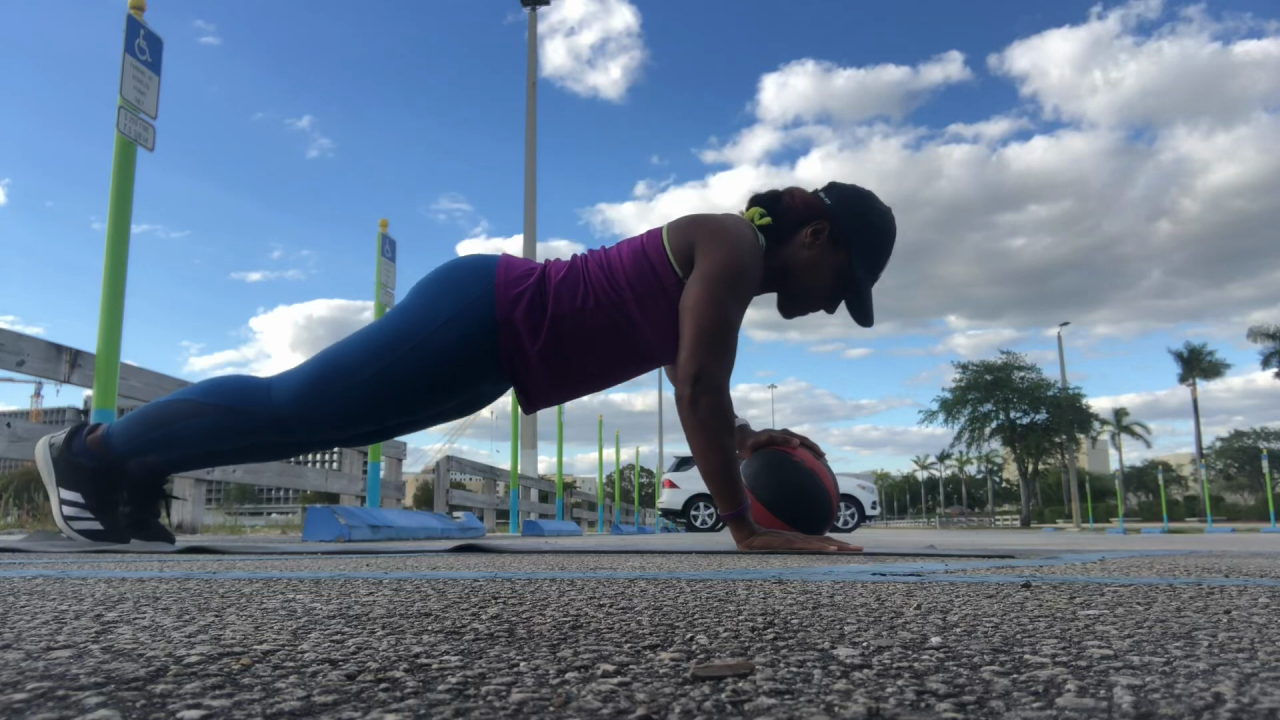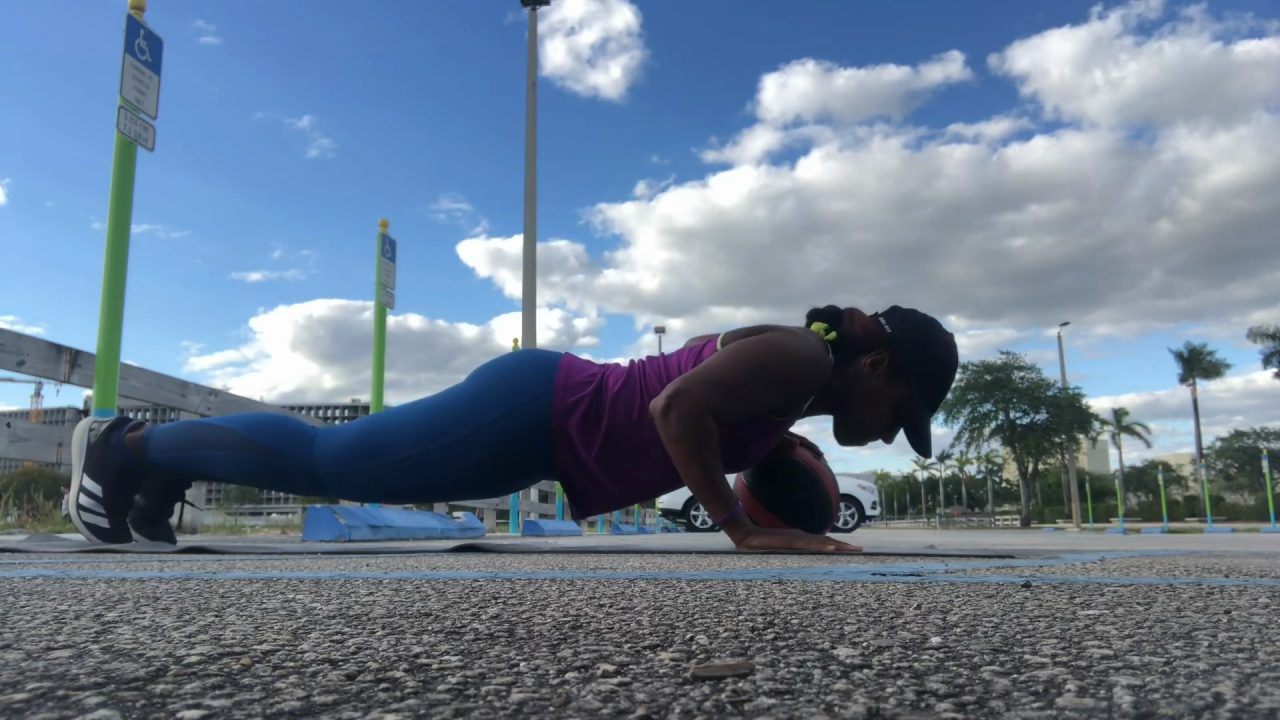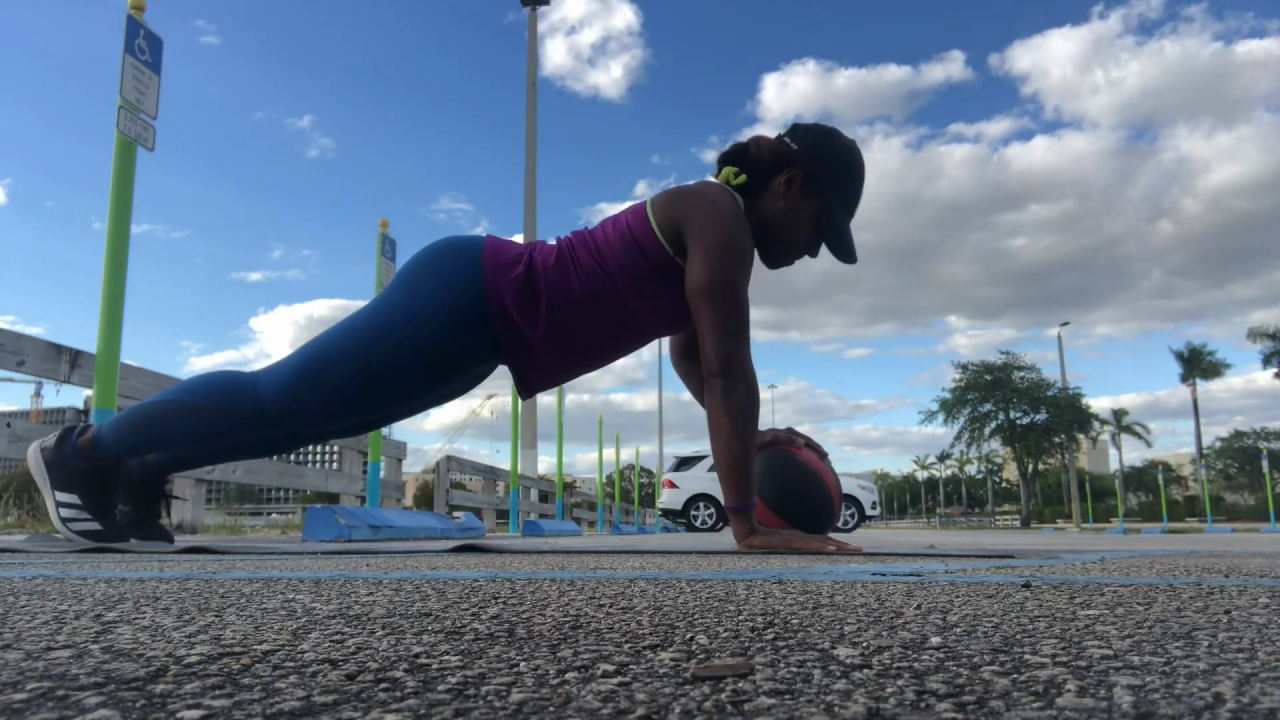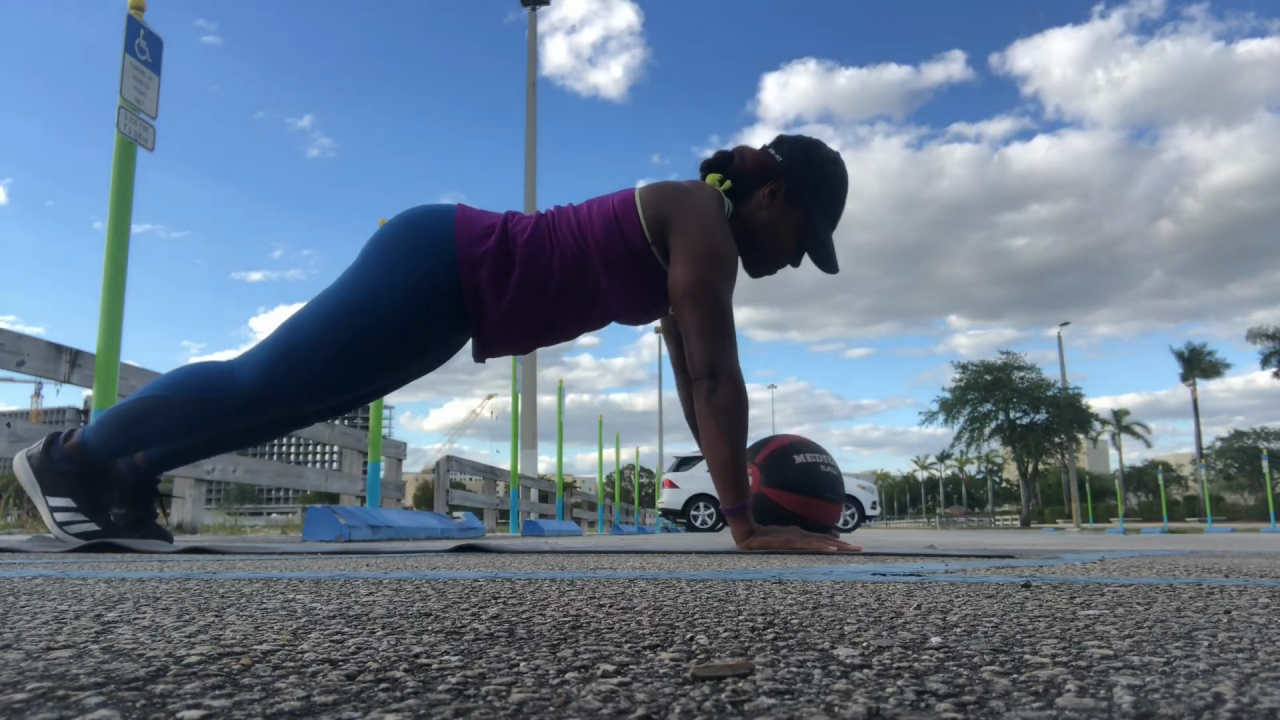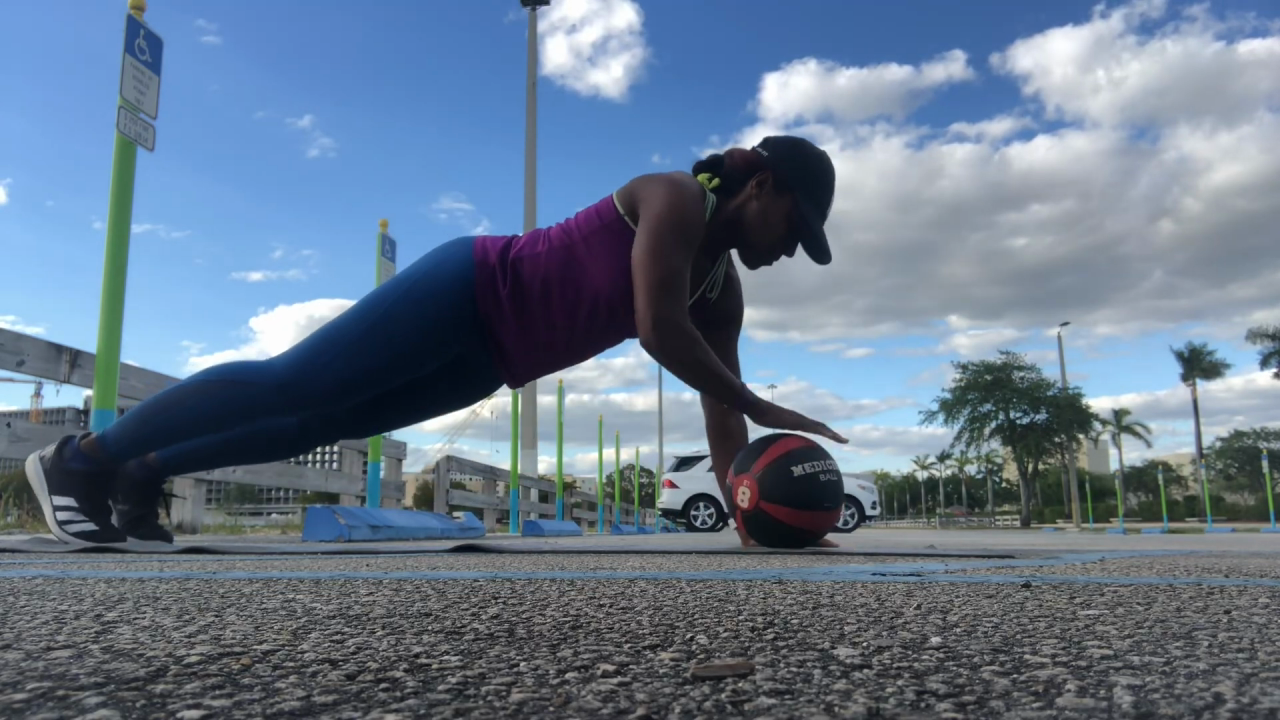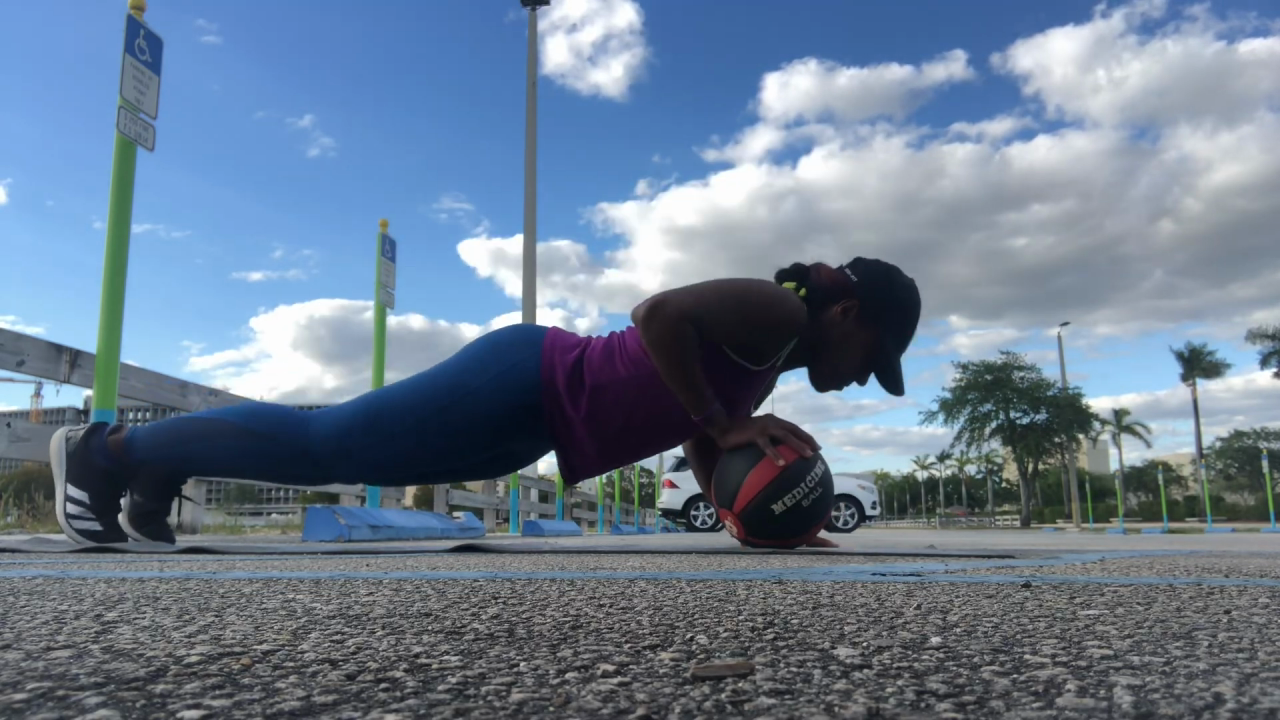
dt=0.7s
person 1, frame 1
left shoulder: (732, 264)
right shoulder: (736, 247)
left elbow: (685, 371)
right elbow: (698, 386)
left wrist: (741, 439)
right wrist: (742, 526)
left hip: (493, 340)
right hip: (480, 320)
left knee: (313, 421)
right knee: (287, 408)
left ankle: (139, 472)
right ankle: (91, 449)
person 1, frame 2
left shoulder: (792, 374)
right shoulder: (800, 358)
right elbow: (673, 411)
left wrist: (759, 449)
right wrist: (741, 526)
left hip: (551, 415)
right hip: (533, 417)
left knee: (332, 457)
right knee: (320, 456)
left ankle: (161, 471)
right ankle: (124, 445)
person 1, frame 3
left shoulder: (715, 237)
right shoulder: (722, 215)
left elbow: (693, 360)
right elbow: (728, 372)
left wrist: (746, 439)
right wrist: (746, 522)
left hip: (481, 320)
right hip: (466, 300)
left knee: (293, 411)
right knee: (276, 400)
left ankle: (138, 473)
right ankle: (83, 452)
person 1, frame 4
left shoulder: (695, 251)
right shoulder: (703, 217)
left elbow: (696, 386)
right elbow: (716, 377)
left wrist: (743, 491)
right wrist: (746, 523)
left hip: (451, 304)
right hip: (435, 266)
left knee: (294, 402)
right knee: (258, 385)
left ankle: (131, 471)
right ankle: (68, 454)
person 1, frame 5
left shoulder: (722, 284)
right shoulder: (677, 197)
left elbow: (717, 404)
right elbow: (656, 327)
right wrist: (762, 408)
left hip: (488, 357)
right hip: (466, 293)
left knee: (321, 422)
right knee: (283, 388)
left ankle: (142, 474)
right ankle: (82, 458)
person 1, frame 6
left shoulder: (772, 360)
right shoulder: (778, 315)
left elbow: (703, 459)
right elbow: (656, 313)
right wrist: (720, 421)
left hip: (534, 416)
right hip: (523, 387)
left knee: (337, 450)
right knee: (316, 443)
left ankle: (161, 472)
right ankle: (105, 449)
